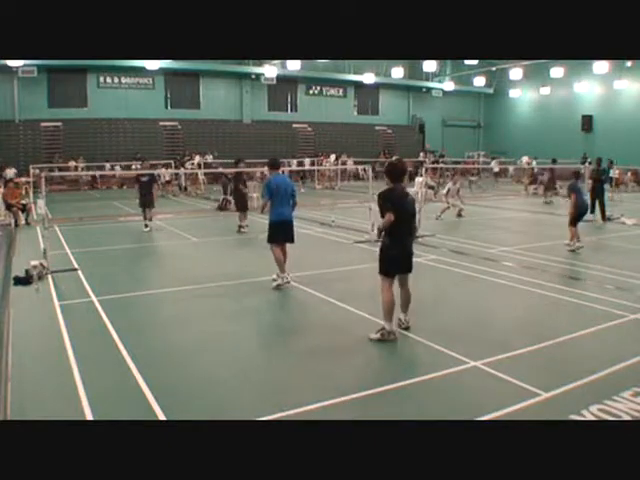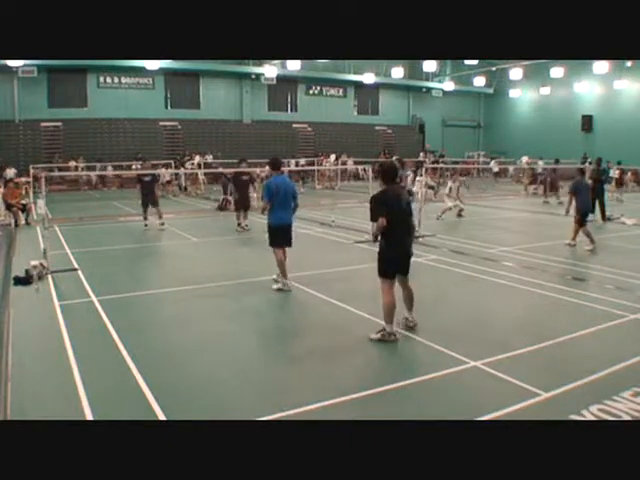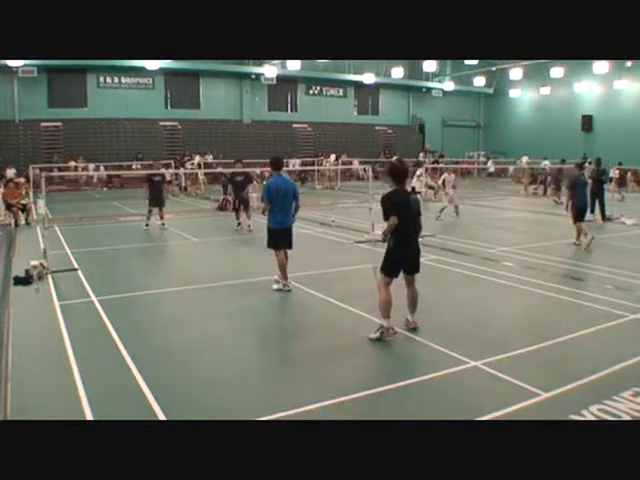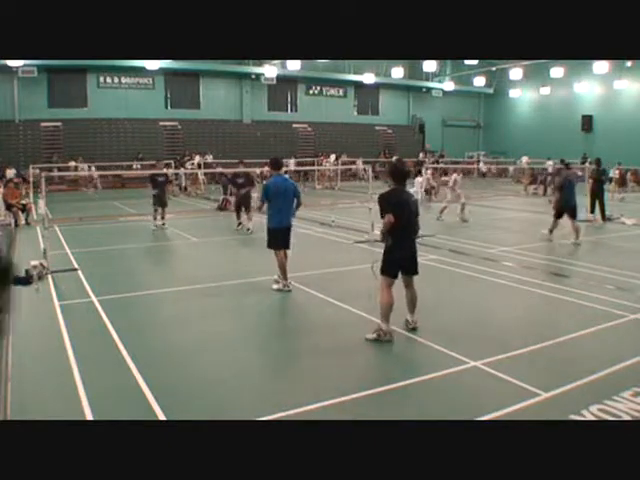
dt=0.4s
person 1, frame 1
left shoulder: (385, 195)
right shoulder: (408, 196)
left elbow: (389, 218)
right elbow: (414, 225)
left wrist: (380, 228)
left hip: (391, 246)
right hip: (406, 246)
left knee: (387, 287)
right knee: (404, 283)
left ankle: (388, 329)
right ankle: (404, 319)
person 1, frame 2
left shoulder: (378, 198)
right shoulder: (404, 195)
left elbow: (382, 223)
right elbow: (411, 224)
left wrist: (375, 233)
left hip: (389, 248)
right hip: (405, 247)
left knee: (387, 289)
right knee: (405, 283)
left ankle: (389, 331)
right ankle: (410, 318)
person 1, frame 3
left shoulder: (388, 198)
right shoulder: (413, 198)
left elbow: (393, 221)
right elbow: (419, 224)
left wrist: (385, 233)
left hip: (397, 248)
right hip: (413, 247)
left knee: (383, 284)
right knee: (410, 284)
left ankle: (386, 326)
right ankle: (412, 320)
person 1, frame 4
left shoulder: (386, 196)
right shoulder: (411, 198)
left elbow: (389, 219)
right elbow: (416, 225)
left wrist: (383, 232)
left hip: (394, 247)
right hip: (410, 247)
left knee: (385, 287)
right knee: (409, 284)
left ankle: (385, 329)
right ankle: (411, 320)
person 2, frame 1
left shoulder: (270, 181)
right shoulder: (288, 180)
left elbow: (266, 202)
right elbow: (294, 201)
left wrist: (262, 210)
left hip: (276, 218)
right hip: (288, 218)
left knee: (275, 246)
right knee: (283, 245)
left ankle: (284, 275)
right ankle: (282, 273)
person 2, frame 2
left shoulder: (269, 183)
right shoulder: (289, 182)
left elbow: (266, 205)
right elbow: (296, 203)
left wrist: (263, 211)
left hip: (275, 221)
right hip: (287, 221)
left knee: (278, 250)
right knee: (283, 248)
left ankle: (285, 281)
right ankle: (281, 274)
person 2, frame 3
left shoulder: (269, 184)
right shoulder: (291, 183)
left elbow: (266, 206)
right elbow: (297, 204)
left wrist: (263, 212)
left hip: (275, 223)
right hip: (288, 222)
left knee: (279, 252)
right knee: (284, 250)
left ankle: (285, 283)
right ankle: (282, 276)
person 2, frame 4
left shoulder: (268, 184)
right shoulder: (291, 183)
left elbow: (262, 204)
right elbow: (299, 202)
left wrist: (260, 208)
left hip: (274, 222)
right hip: (287, 222)
left knee: (279, 252)
right knee: (283, 250)
left ankle: (285, 283)
right ankle: (282, 276)
